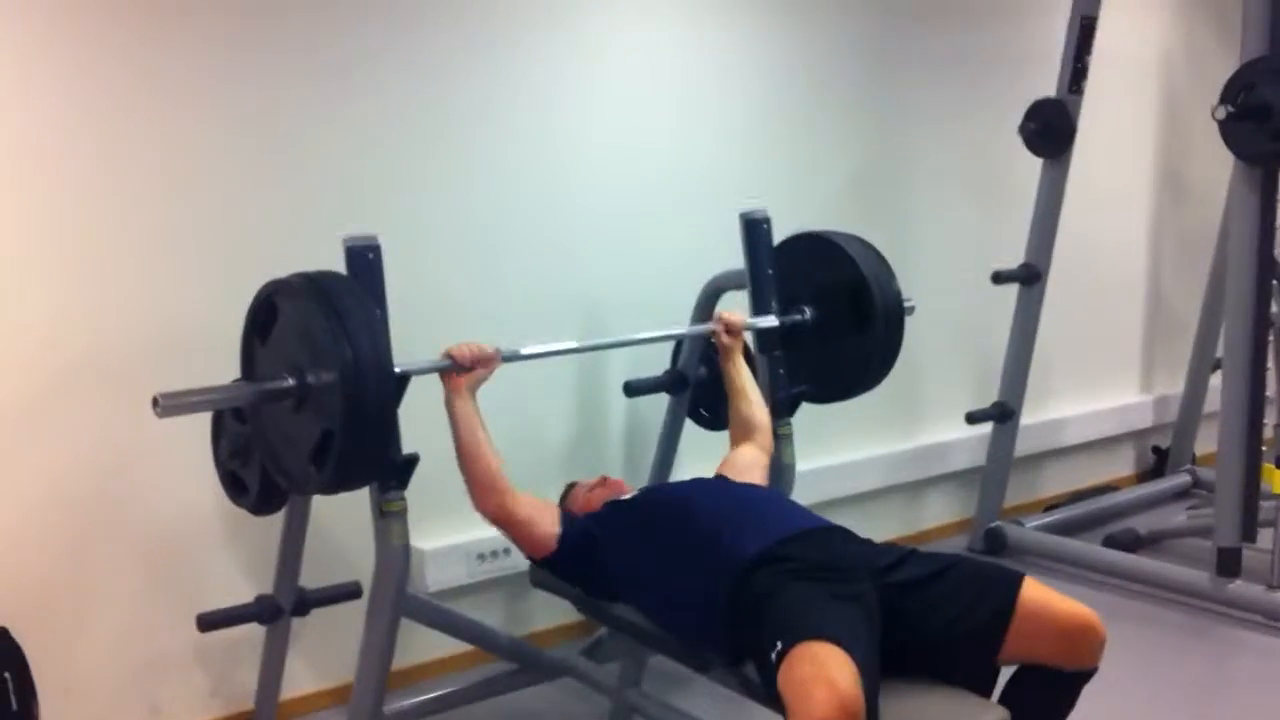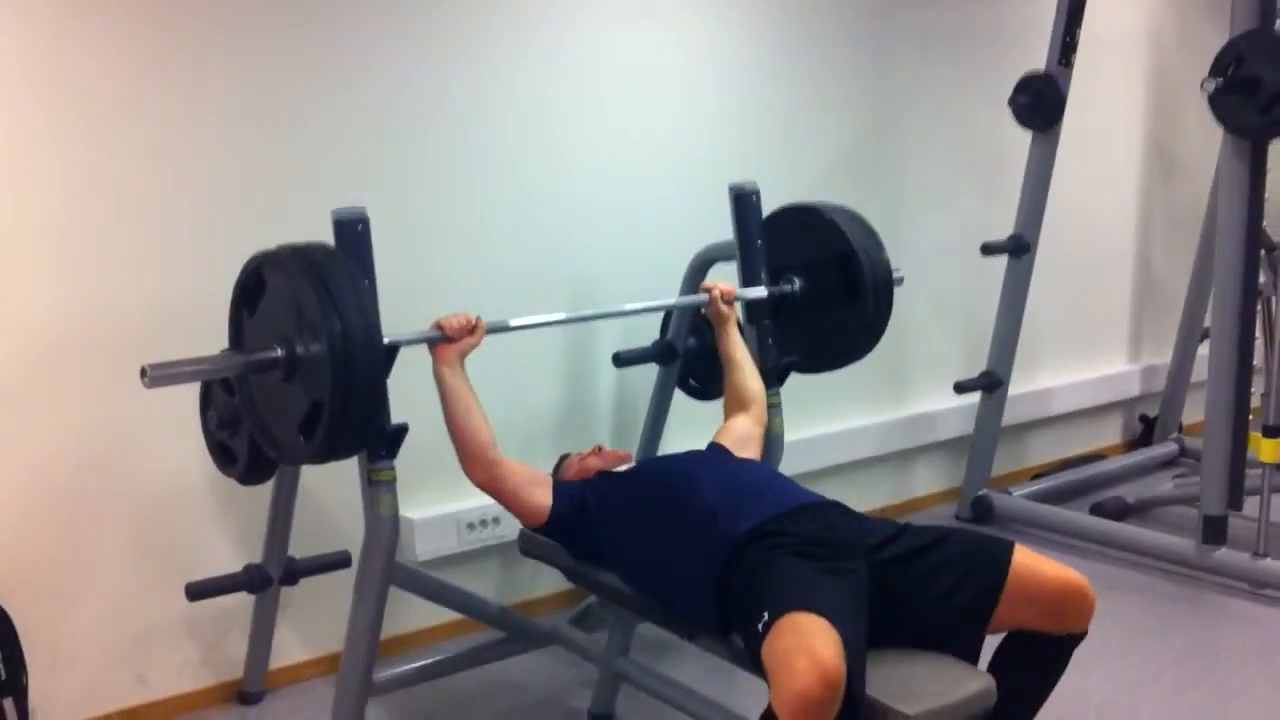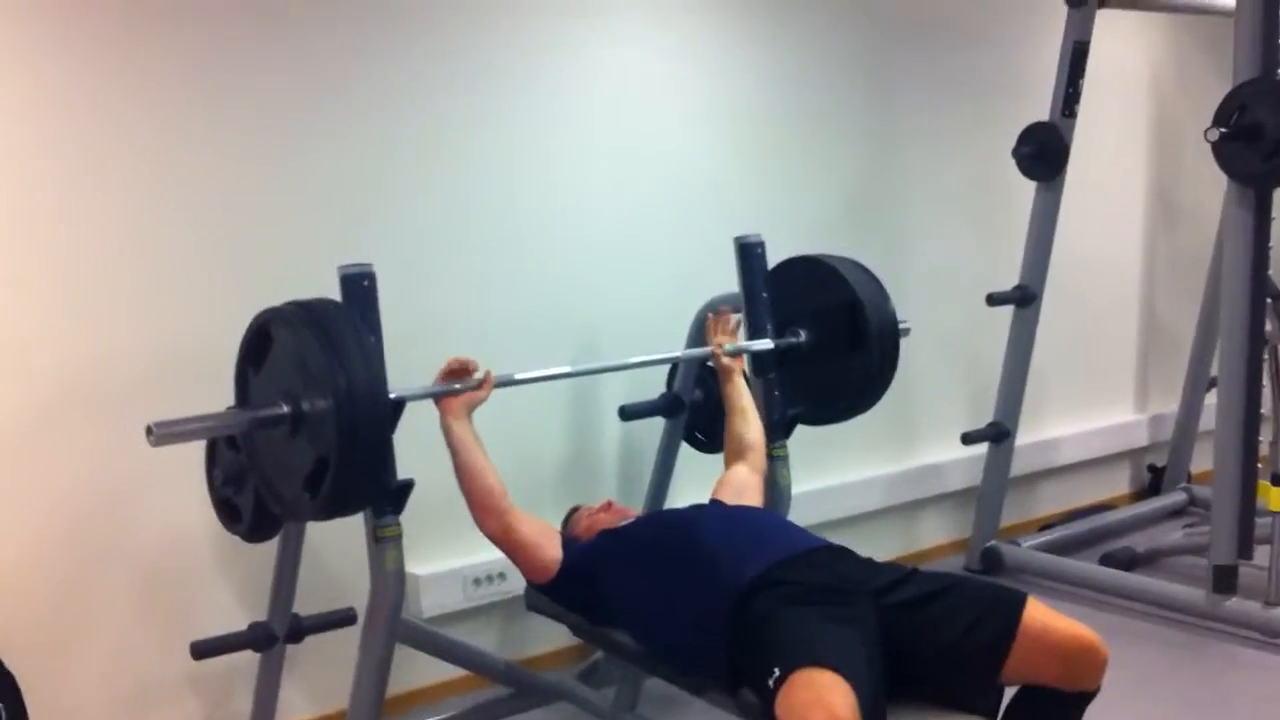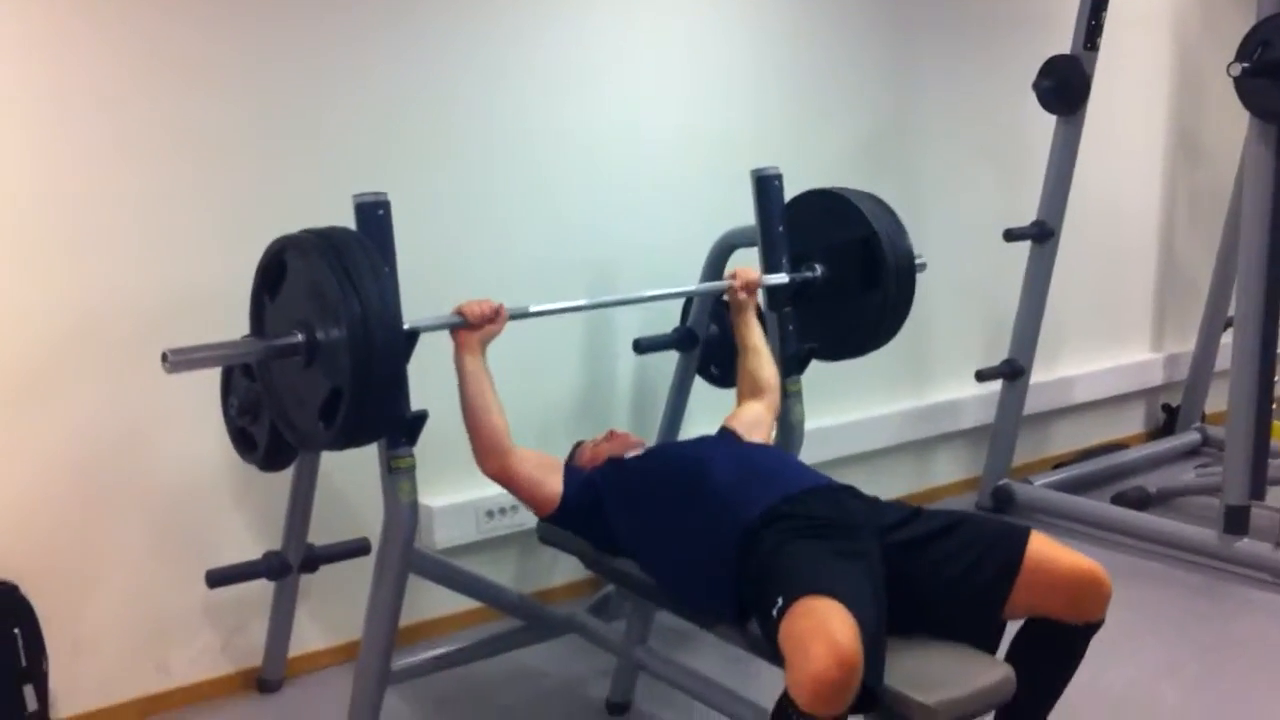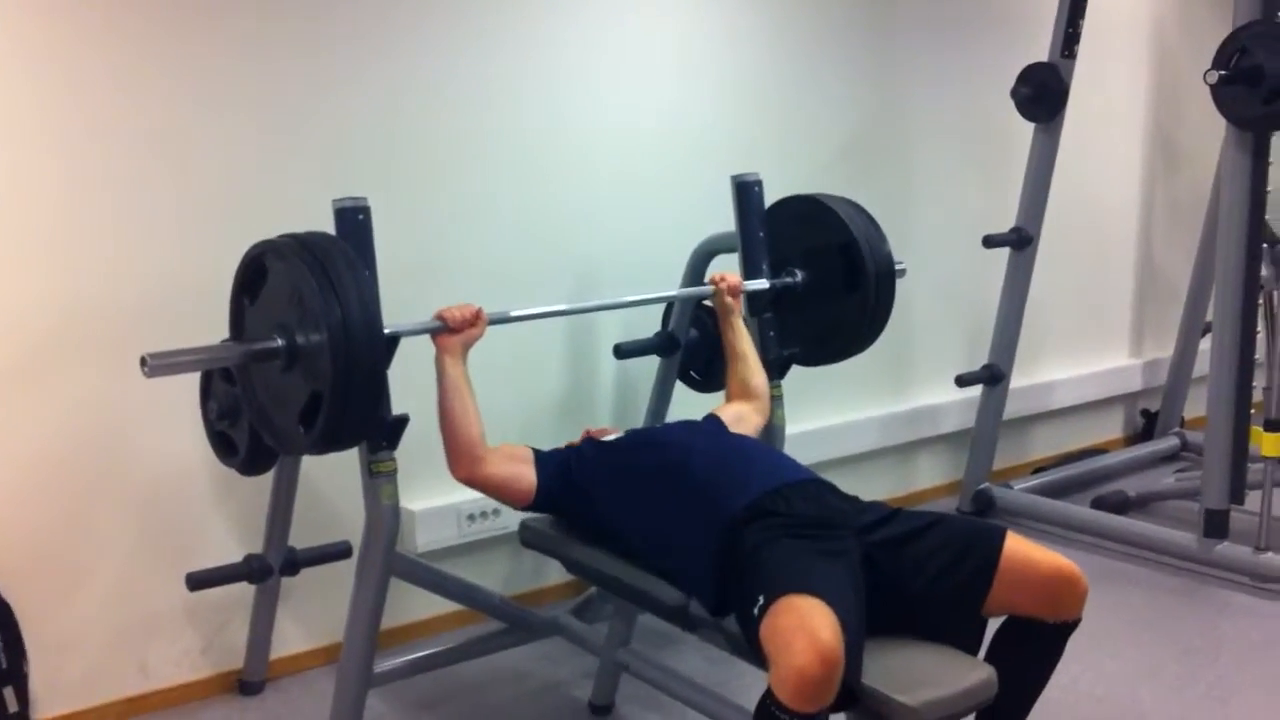
dt=1s
person 1, frame 1
left shoulder: (708, 494)
right shoulder: (590, 540)
left elbow: (755, 440)
right elbow: (499, 501)
left wrist: (730, 355)
right wrist: (461, 395)
left hip: (856, 558)
right hip: (770, 586)
left knee: (1078, 634)
person 1, frame 2
left shoulder: (697, 467)
right shoulder: (582, 507)
left elbow: (748, 412)
right elbow: (489, 468)
left wrist: (725, 326)
right wrist: (450, 362)
left hip: (844, 530)
right hip: (763, 560)
left knee: (1066, 599)
person 1, frame 3
left shoulder: (705, 521)
right shoulder: (591, 569)
left elbow: (748, 459)
right elbow: (500, 522)
left wrist: (730, 373)
right wrist: (456, 418)
left hip: (857, 580)
right hip: (770, 610)
left knee: (1079, 656)
person 1, frame 4
left shoulder: (713, 449)
right shoulder: (596, 492)
left elbow: (762, 399)
right elbow: (501, 459)
left wrist: (743, 313)
right wrist: (471, 351)
left hip: (857, 514)
right hip: (775, 544)
left knee: (1083, 588)
person 1, frame 5
left shoulder: (694, 440)
right shoulder: (574, 475)
left elbow: (752, 405)
right elbow: (473, 463)
left wrist: (731, 318)
right wrist: (452, 354)
left hip: (837, 511)
right hip: (759, 541)
left knee: (1060, 586)
right knee: (811, 665)
